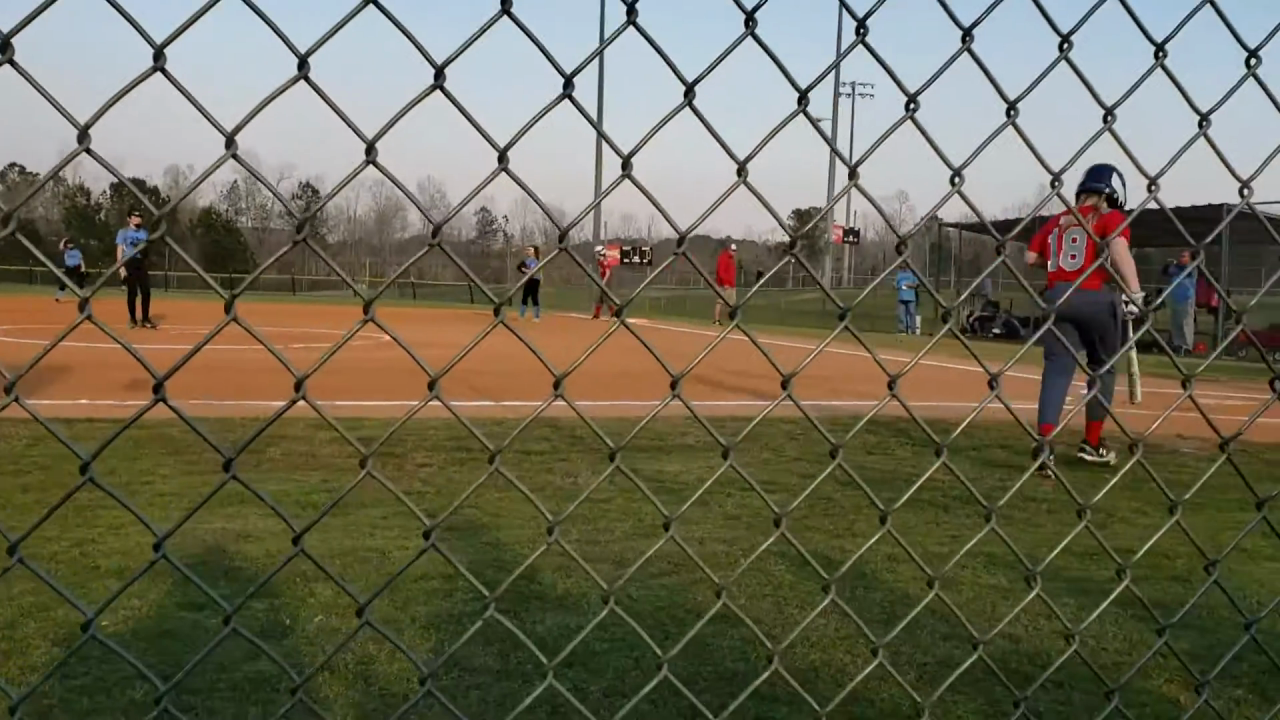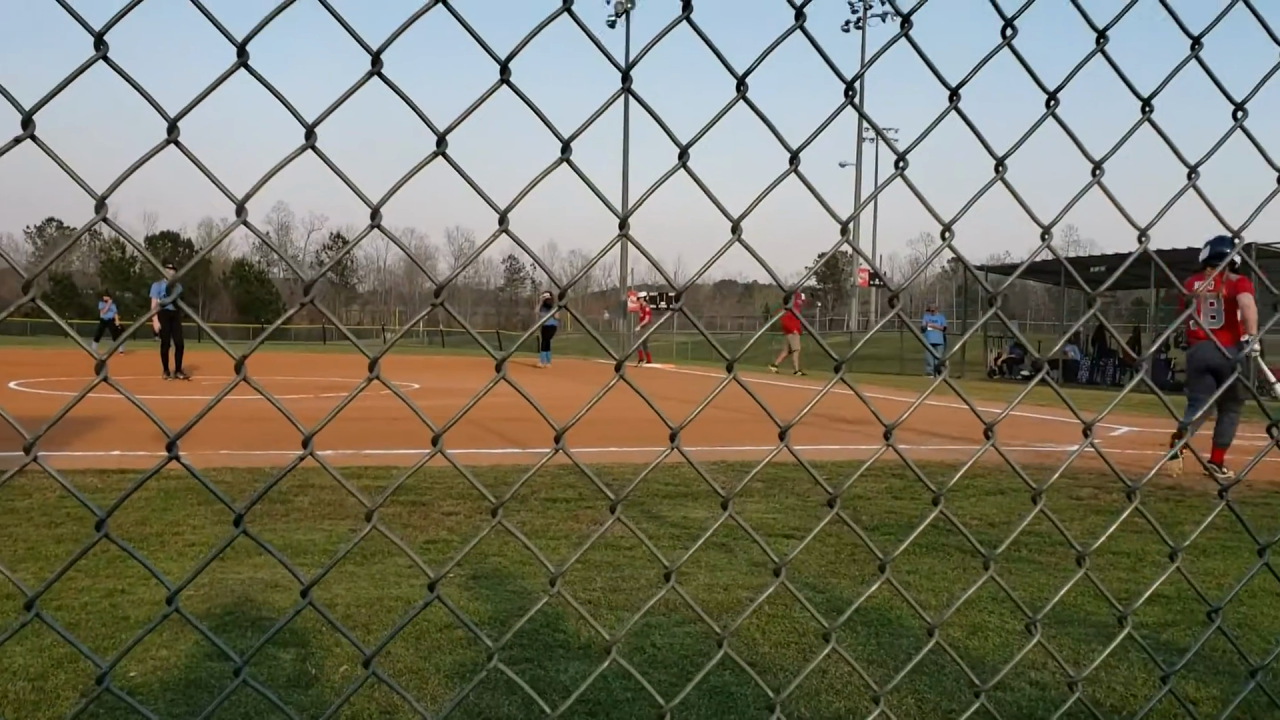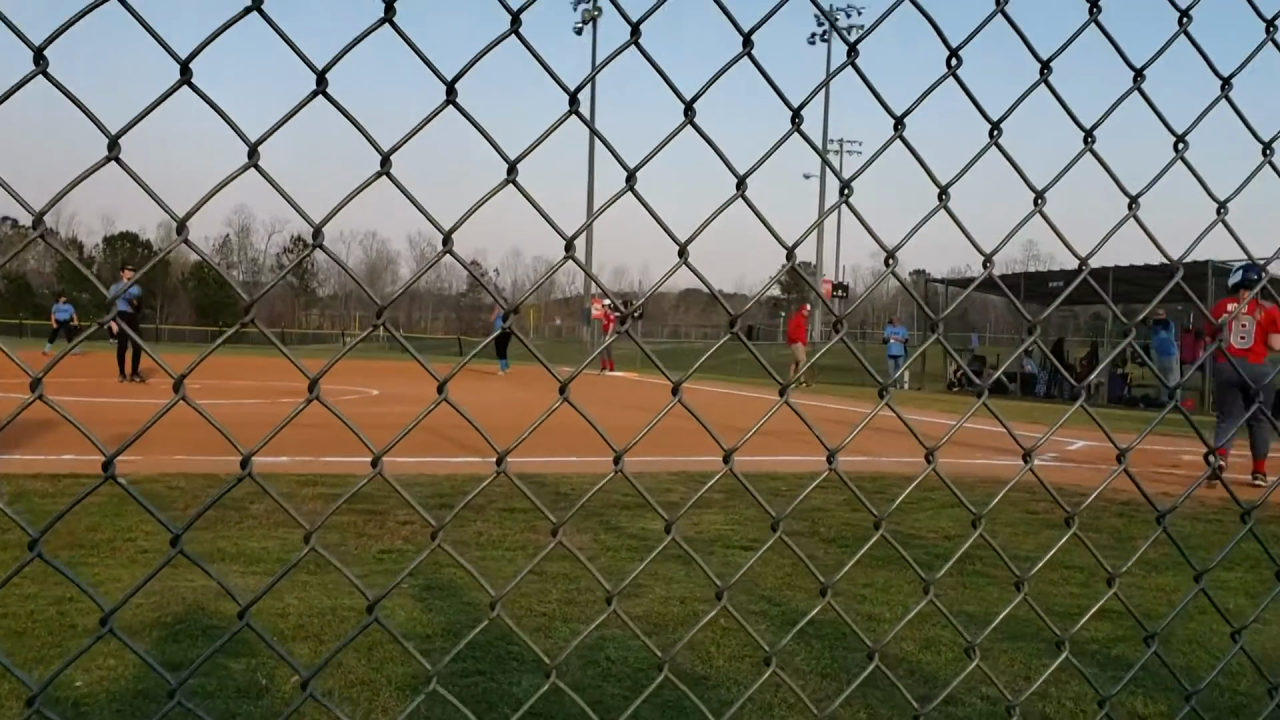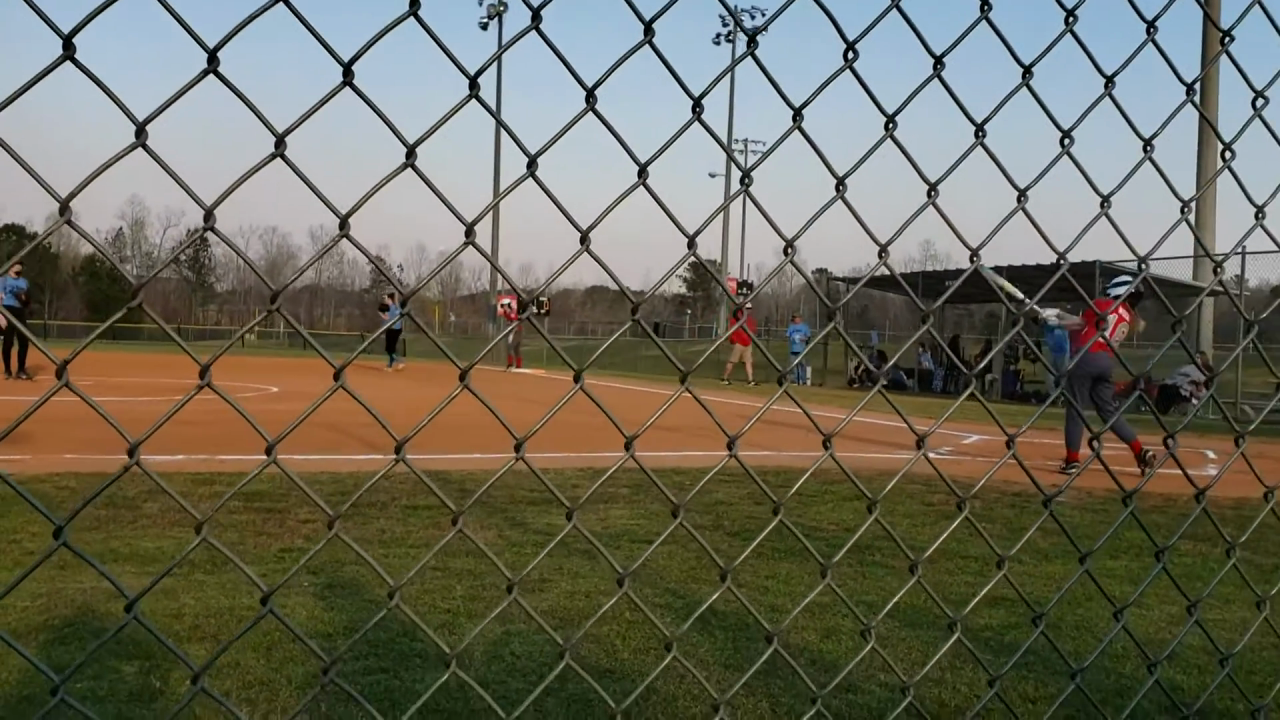
dt=1s
person 1, frame 1
left shoulder: (1057, 220)
right shoulder: (1112, 217)
left elbow: (1031, 257)
right elbow: (1119, 251)
right wrist: (1135, 293)
left hip: (1057, 299)
right hip: (1095, 301)
left knee: (1056, 376)
right knee: (1102, 371)
left ankle: (1045, 443)
right ankle: (1091, 443)
person 1, frame 2
left shoulder: (1190, 283)
right shoulder: (1237, 282)
right elbow: (1248, 304)
right wrist: (1251, 337)
left hip: (1198, 352)
right hip: (1230, 351)
left knee: (1196, 407)
right knee: (1230, 408)
left ankle: (1178, 439)
right ankle: (1217, 462)
person 1, frame 3
left shoulder: (1220, 307)
left elbow: (1209, 339)
right wrist: (1257, 335)
left hip: (1225, 368)
right hip: (1257, 370)
left knee: (1226, 419)
right knee: (1259, 421)
left ankle: (1219, 459)
right ankle: (1259, 472)
person 1, frame 4
left shoulder: (1105, 305)
right shoulder: (1129, 318)
left elbow: (1081, 323)
left wrist: (1057, 317)
right wrist: (1059, 317)
left hip: (1086, 359)
right hip: (1106, 363)
left knee: (1075, 409)
right knee: (1110, 411)
left ankle: (1072, 461)
right ankle: (1141, 452)
